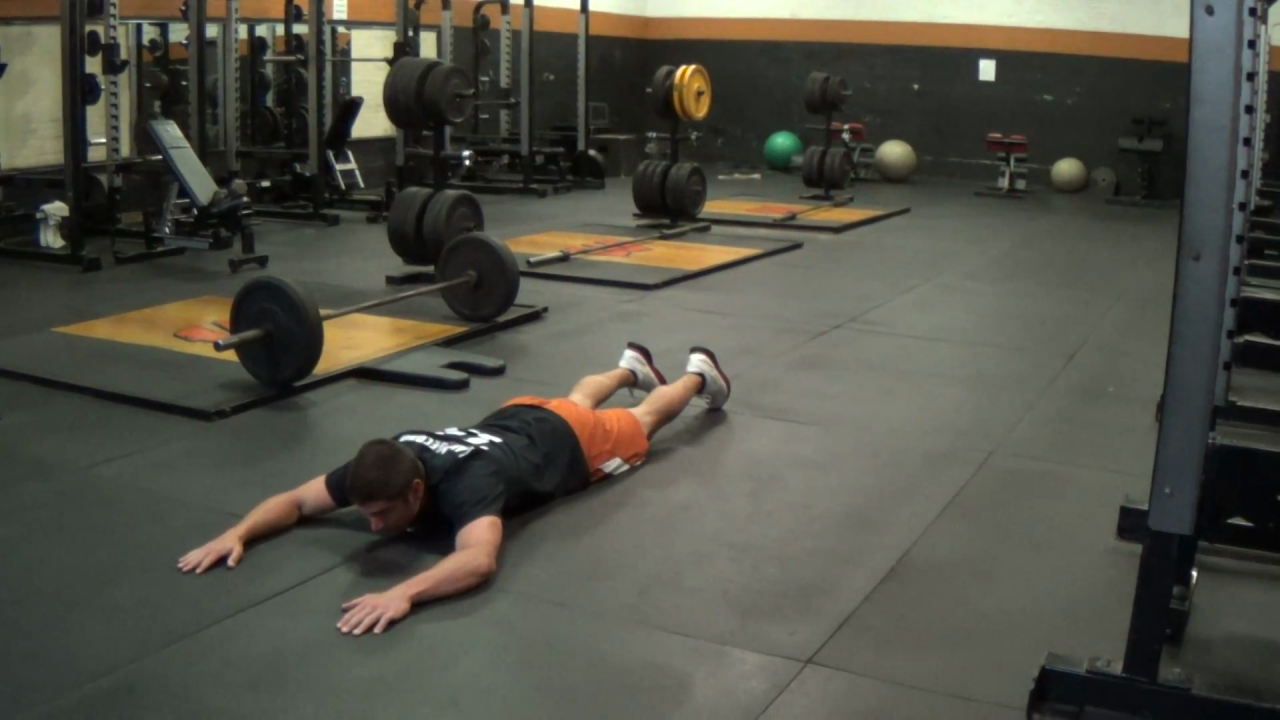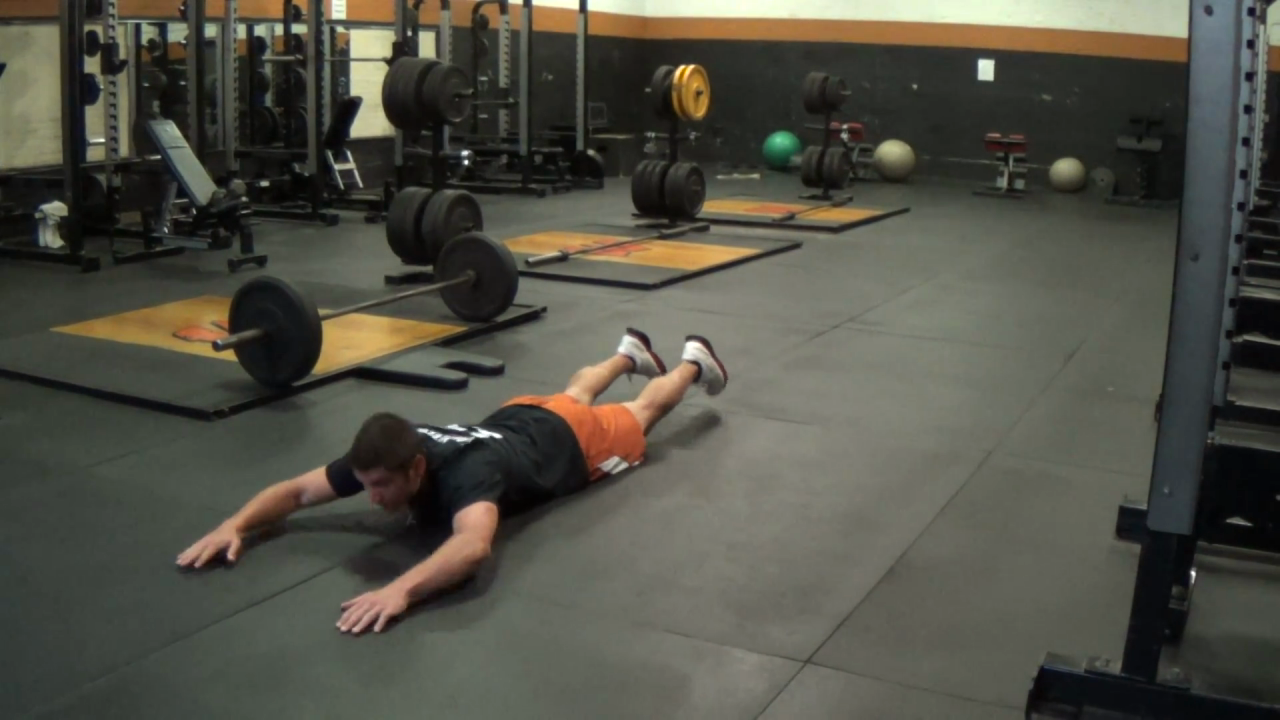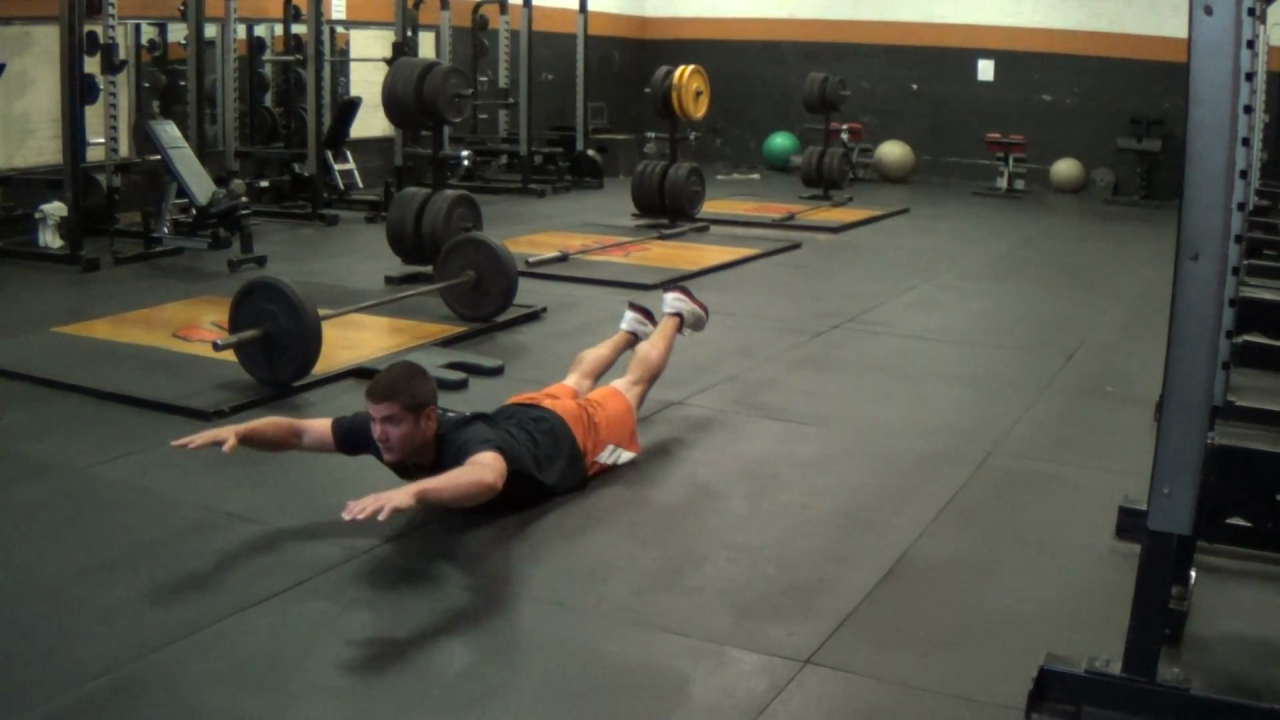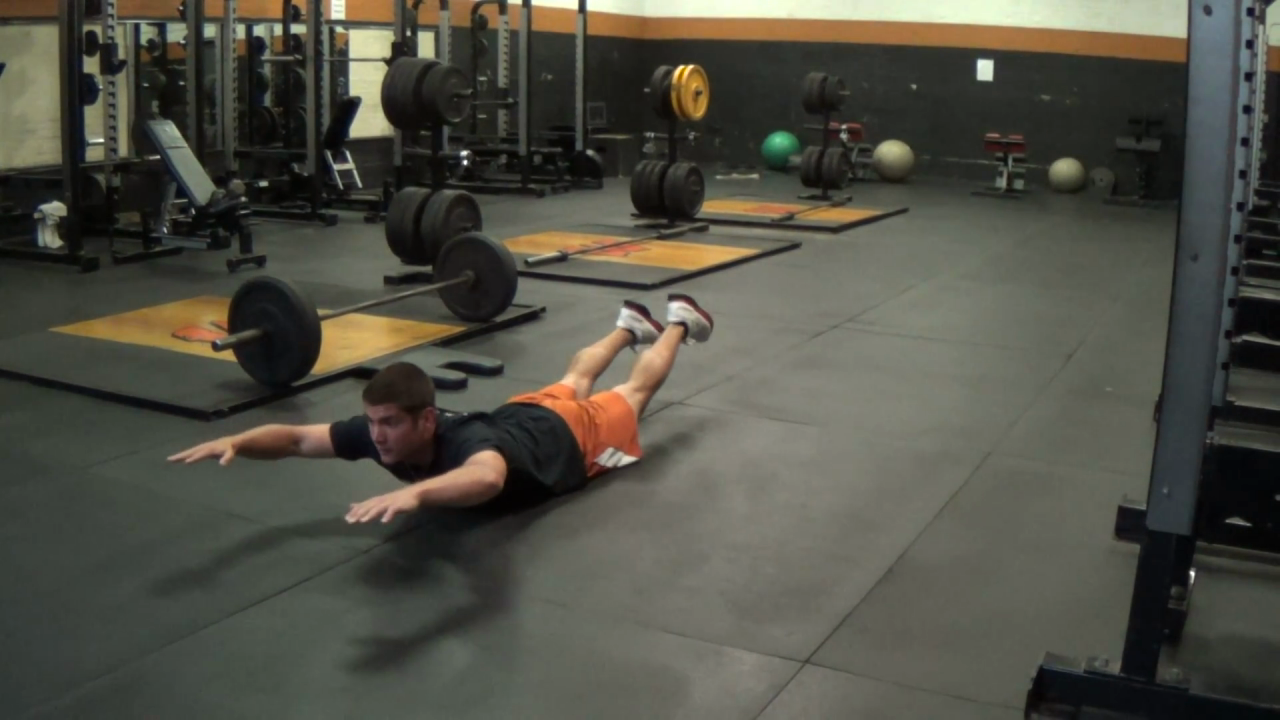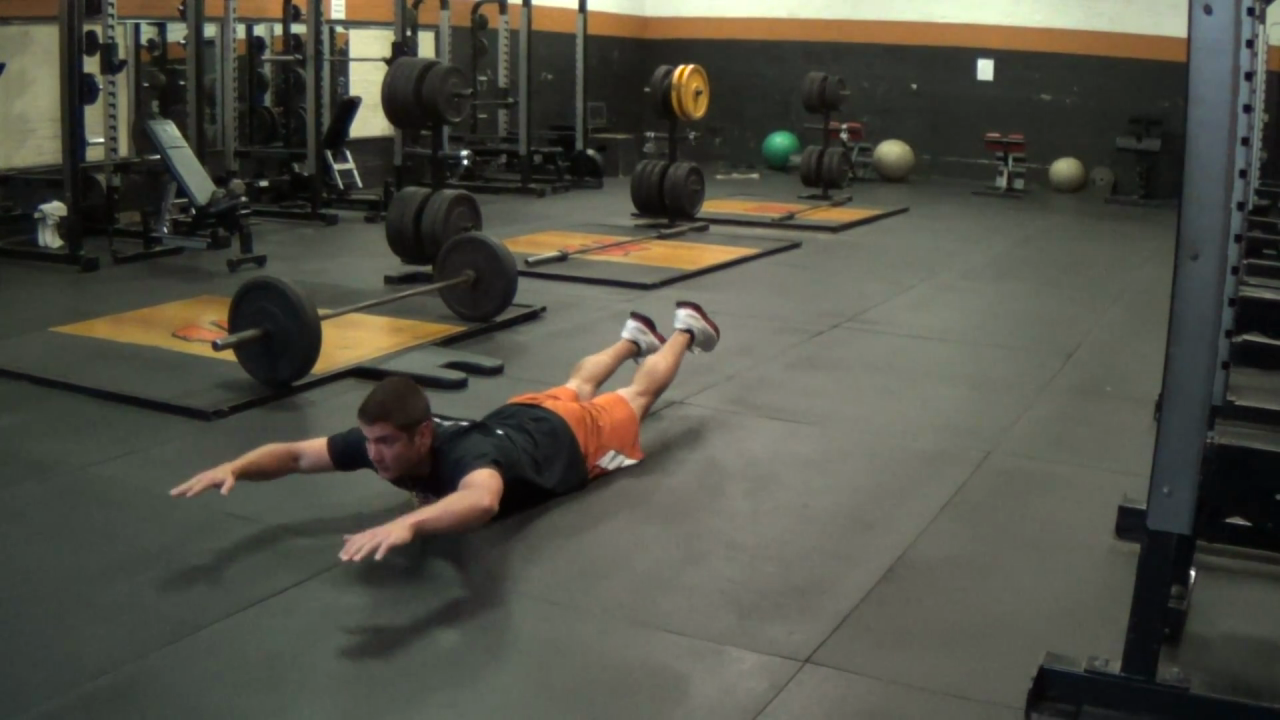
dt=0.3s
person 1, frame 1
left shoulder: (466, 484)
right shoulder: (382, 466)
left elbow: (480, 560)
right elbow: (297, 500)
left wrist: (403, 593)
right wrist: (237, 533)
left hip: (567, 445)
right hip: (513, 420)
left knee: (641, 419)
right knee: (577, 398)
left ankle: (698, 373)
right ankle: (633, 366)
person 1, frame 2
left shoulder: (464, 472)
right shoulder: (380, 457)
left elbow: (474, 545)
right elbow: (296, 488)
left wrist: (401, 588)
right wrist: (234, 524)
left hip: (566, 442)
right hip: (515, 419)
left knee: (636, 416)
right knee: (575, 394)
left ankle: (695, 362)
right ankle: (630, 353)
person 1, frame 3
left shoulder: (467, 442)
right shoulder: (379, 427)
left elbow: (488, 479)
right elbow: (297, 430)
left wrist: (411, 492)
right wrist: (237, 431)
left hip: (570, 440)
right hip: (518, 416)
left knee: (630, 391)
right knee: (575, 381)
left ankle: (673, 314)
right ankle: (632, 327)
person 1, frame 4
left shoulder: (463, 443)
right shoulder: (378, 430)
left elbow: (489, 478)
right elbow: (295, 438)
left wrist: (415, 491)
right wrist: (234, 441)
left hip: (568, 439)
right hip: (519, 416)
left knee: (631, 396)
right knee: (573, 381)
left ankle: (678, 322)
right ankle: (631, 327)
person 1, frame 5
left shoulder: (463, 454)
right shoulder: (378, 436)
left elbow: (485, 501)
right elbow: (294, 453)
left wrist: (406, 524)
right wrist: (232, 467)
left hip: (569, 440)
right hip: (520, 418)
left knee: (634, 400)
right knee: (579, 383)
left ankle: (686, 330)
right ankle: (635, 337)
